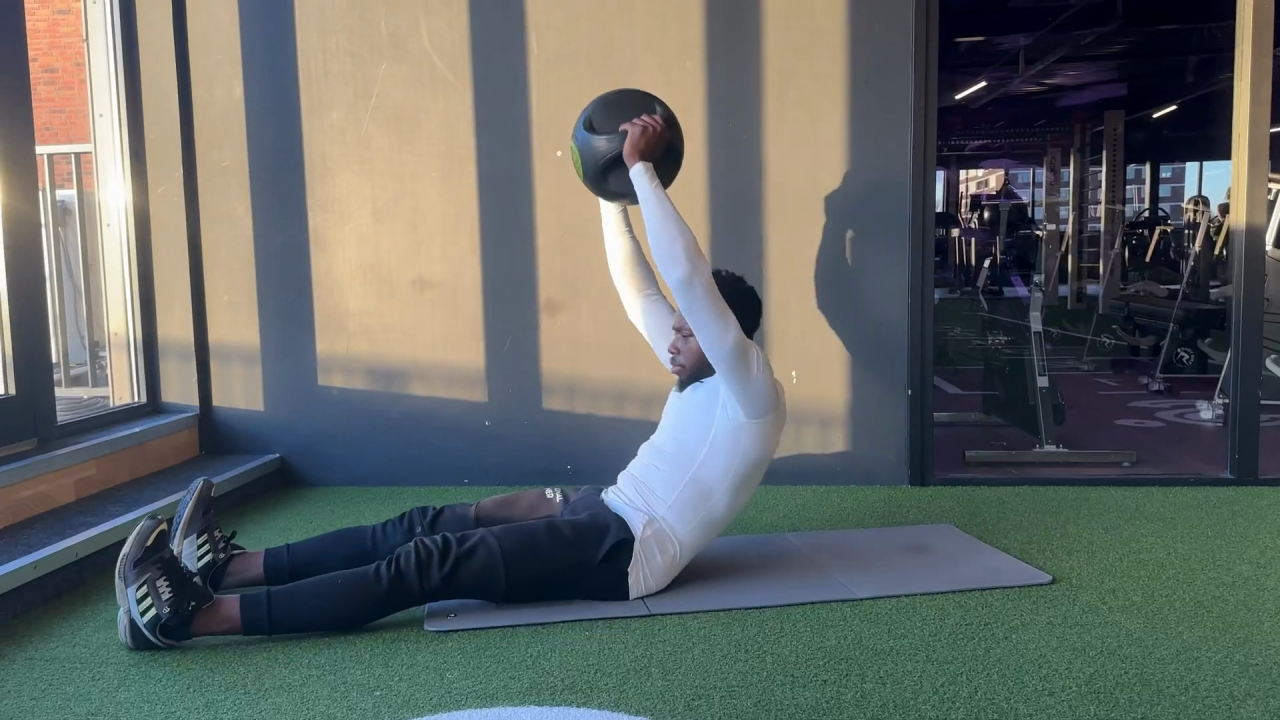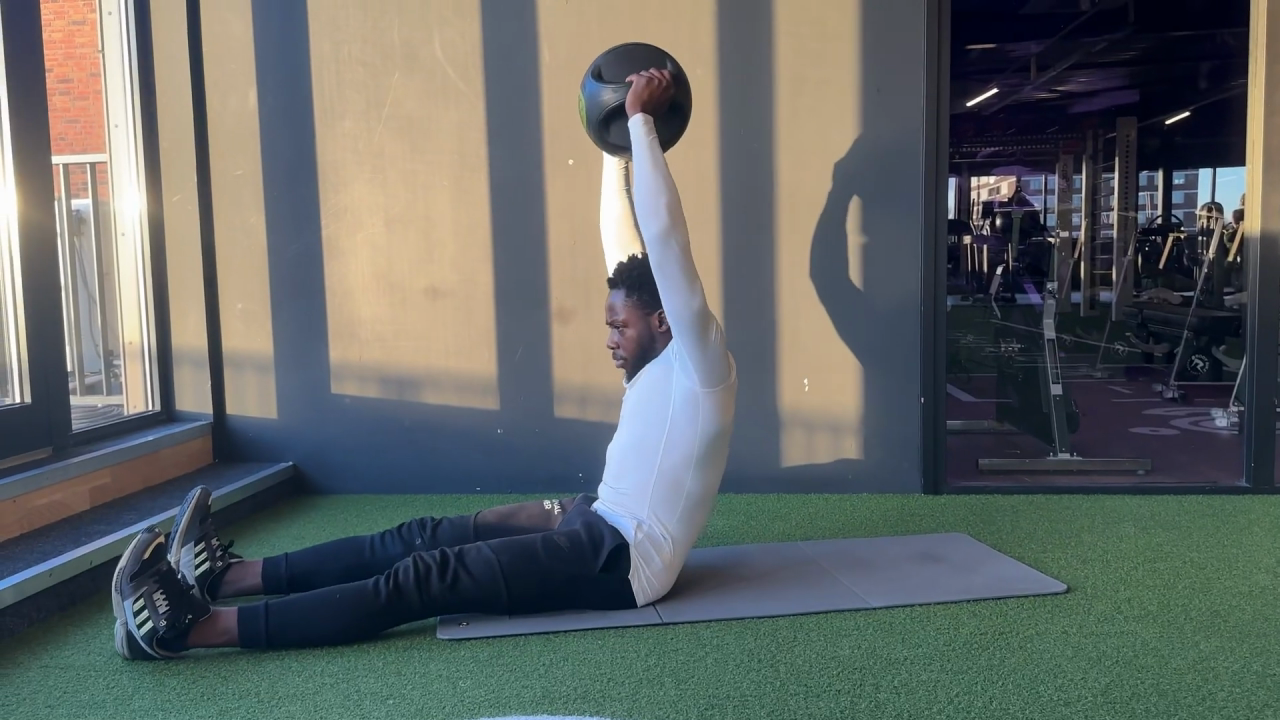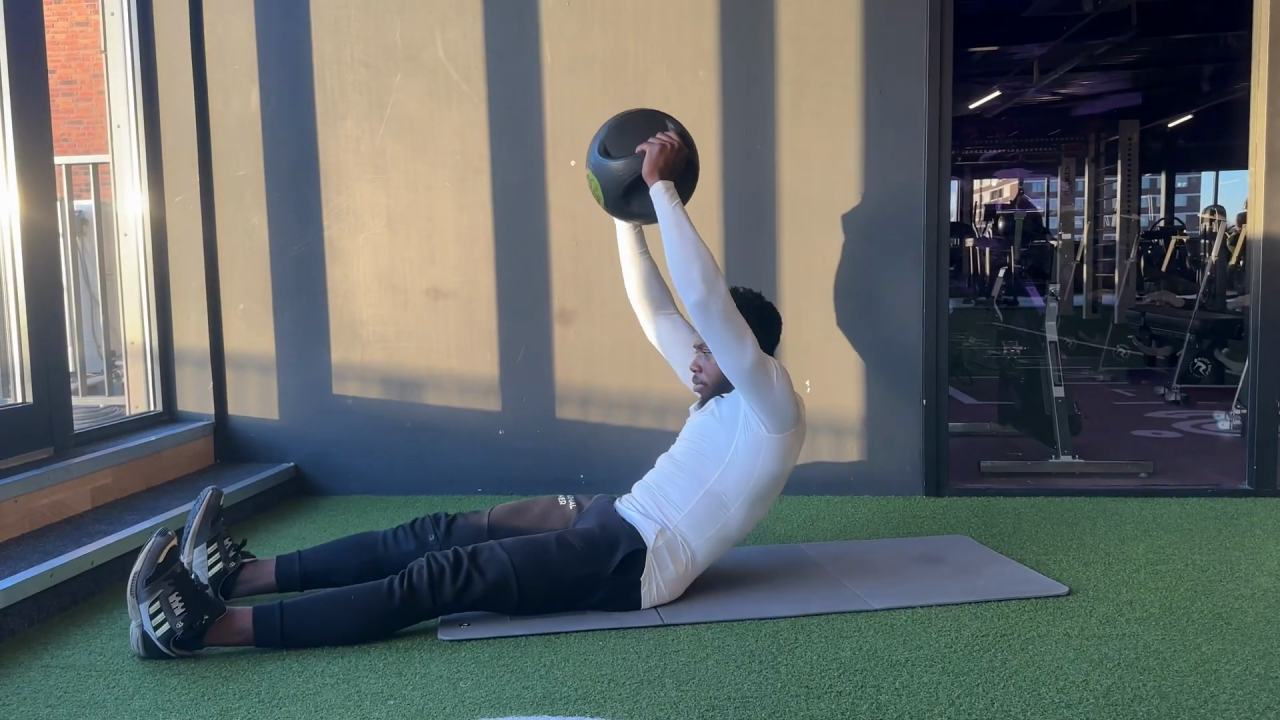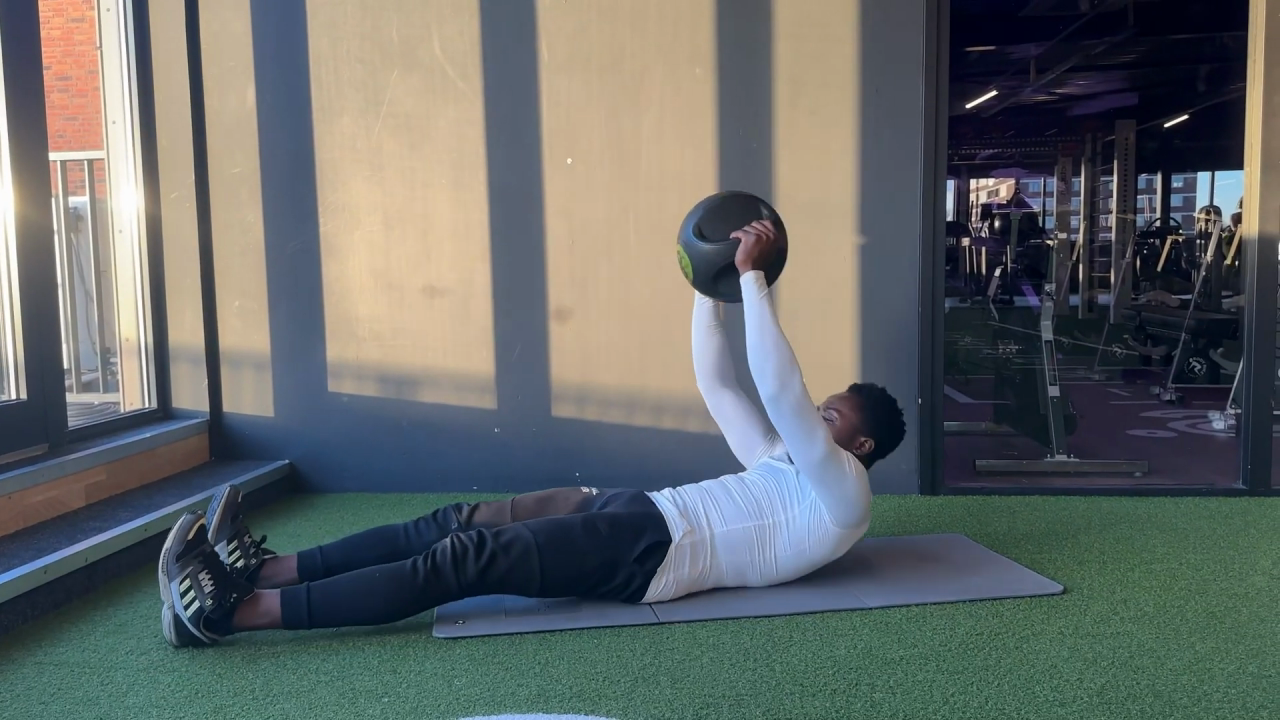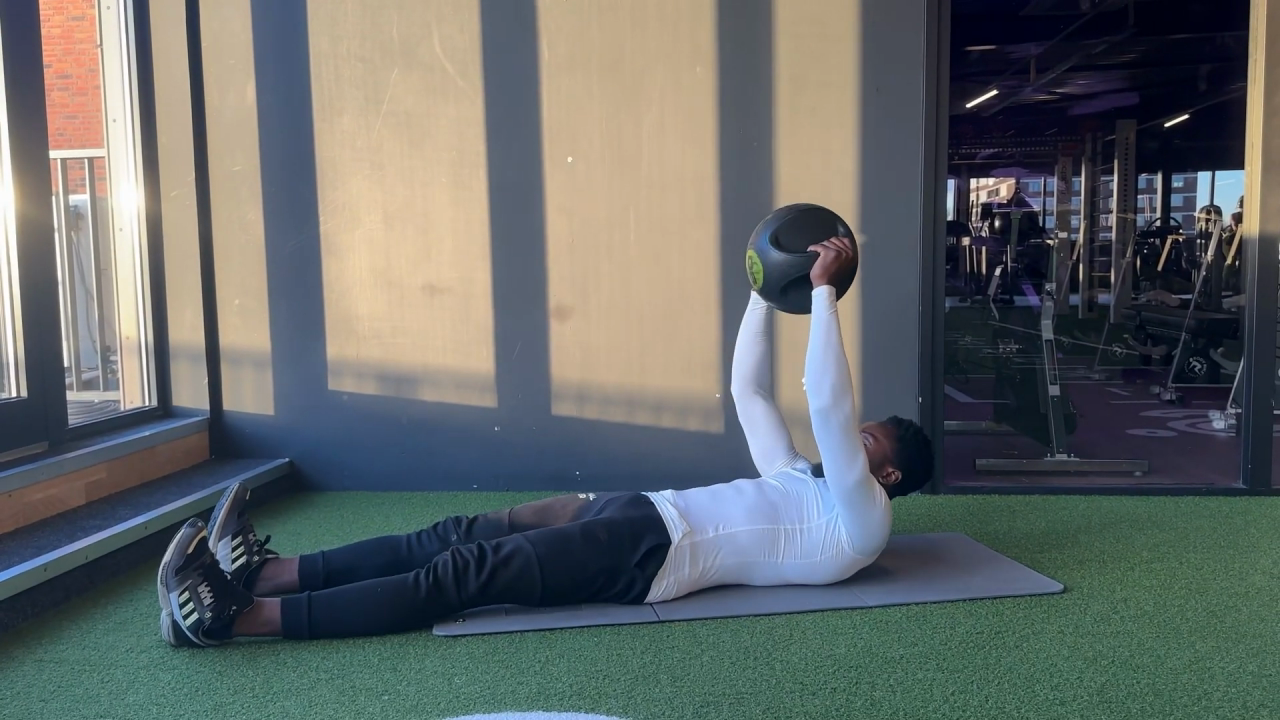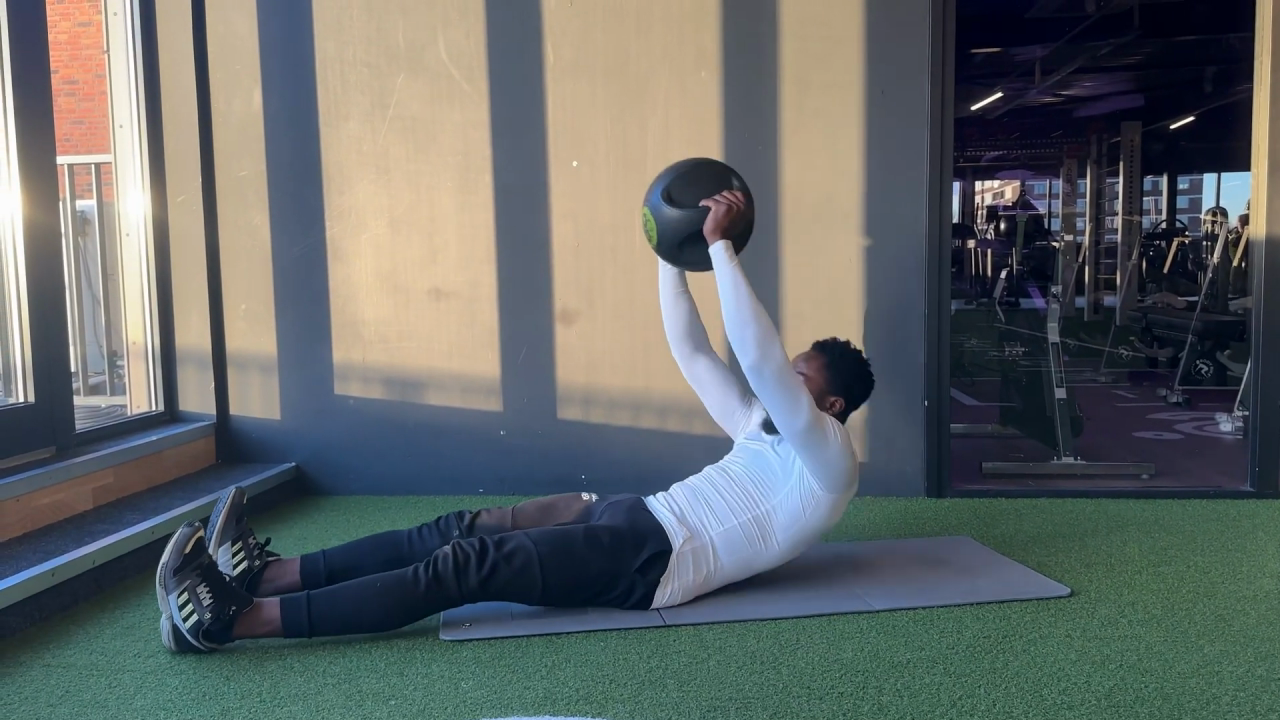
dt=0.7s
person 1, frame 1
left shoulder: (752, 391)
right shoulder: (702, 375)
left elbow: (691, 277)
right elbow: (637, 290)
left wrist: (642, 166)
right wrist: (612, 193)
left hip: (623, 551)
right hip: (601, 510)
left knee: (431, 564)
right knee: (426, 527)
left ankle: (197, 616)
right ankle: (230, 565)
person 1, frame 2
left shoulder: (700, 362)
right shoulder: (663, 361)
left elbow: (666, 240)
right elbow: (626, 249)
left wrist: (641, 120)
right wrist: (615, 151)
left hip: (624, 560)
right hip: (597, 522)
left knee: (427, 578)
right knee: (423, 539)
right ankle: (231, 574)
person 1, frame 3
left shoulder: (773, 408)
right shoulder: (725, 394)
left elbow: (708, 303)
right elbow: (657, 312)
left wrist: (662, 188)
left hip: (633, 561)
right hip: (610, 518)
left knee: (443, 577)
right knee: (436, 533)
left ankle: (211, 625)
right ankle: (240, 572)
person 1, frame 4
left shoulder: (844, 494)
right shoulder: (785, 462)
left elbow: (781, 393)
right elbow: (717, 385)
left wrist: (752, 275)
right wrist: (708, 285)
left hip: (652, 549)
right hip: (632, 511)
left knee: (466, 559)
right knee: (453, 526)
left ankle: (236, 611)
right ankle: (265, 568)
person 1, frame 5
left shoulder: (860, 521)
right shoulder: (801, 481)
left elbow: (829, 408)
right elbow: (750, 392)
left wrist: (824, 292)
right wrist: (767, 291)
left hip: (650, 551)
right hip: (635, 511)
left knee: (466, 573)
right knee: (457, 535)
left ankle: (239, 616)
right ankle: (264, 569)
person 1, frame 6
left shoulder: (829, 463)
right shoulder: (765, 431)
left elbow: (759, 359)
right elbow: (691, 351)
left wrist: (720, 245)
left hip: (650, 557)
right hip: (632, 514)
left knee: (470, 565)
right knee: (459, 531)
left ankle: (236, 617)
right ankle: (268, 571)
